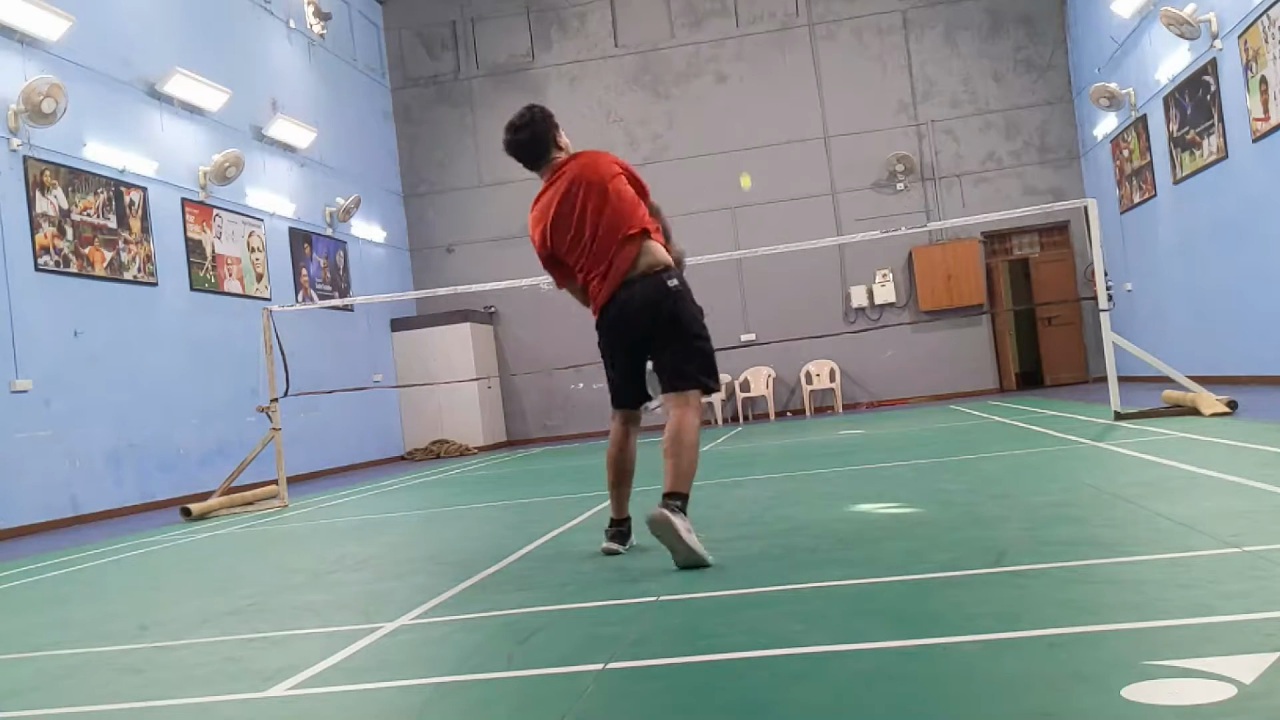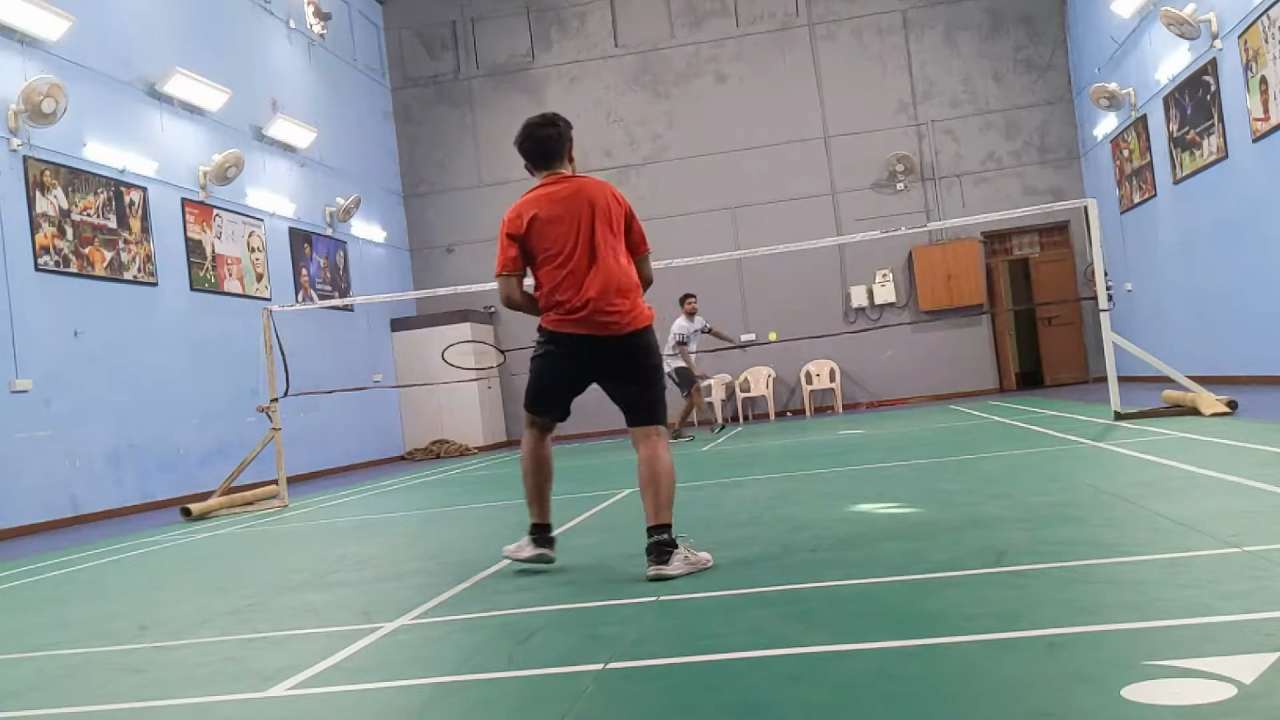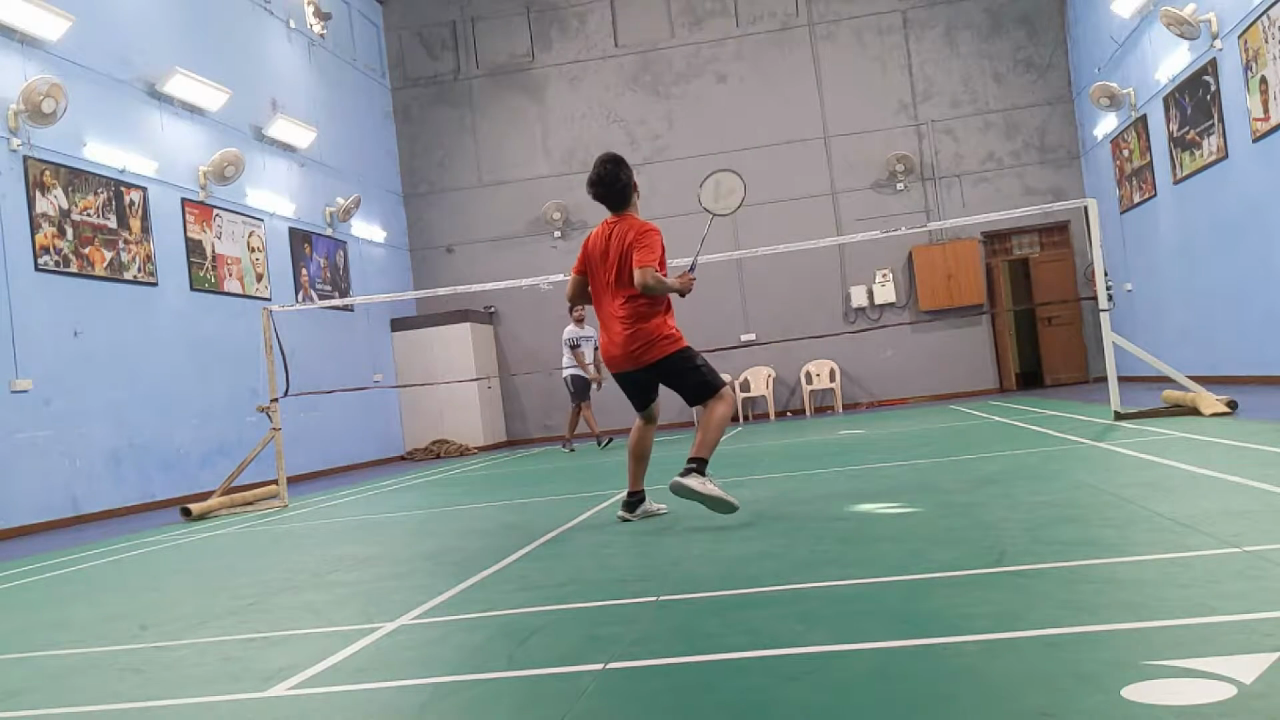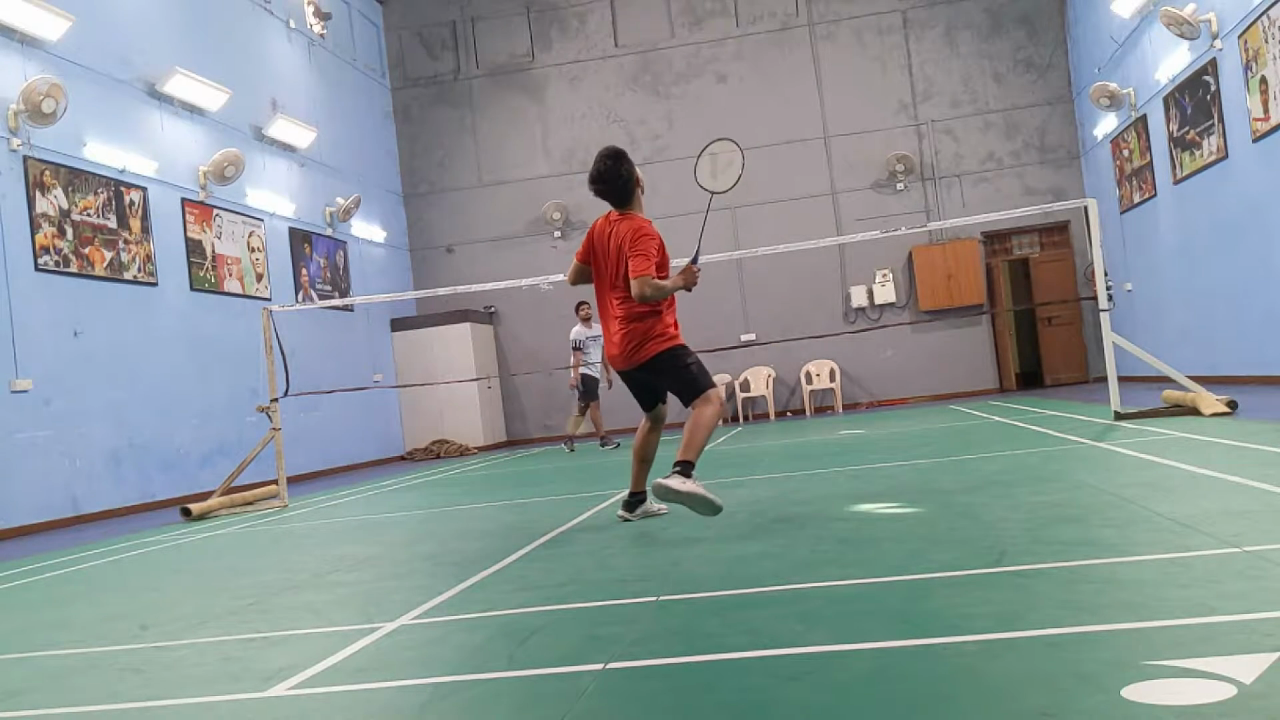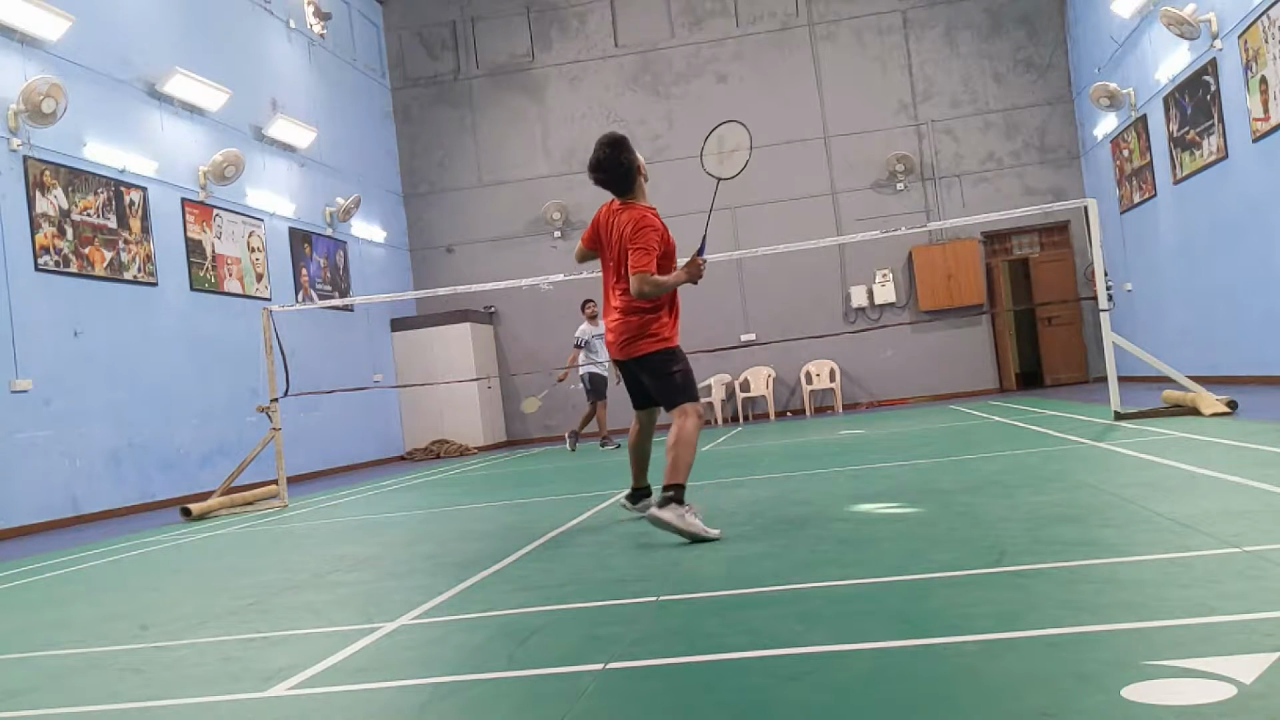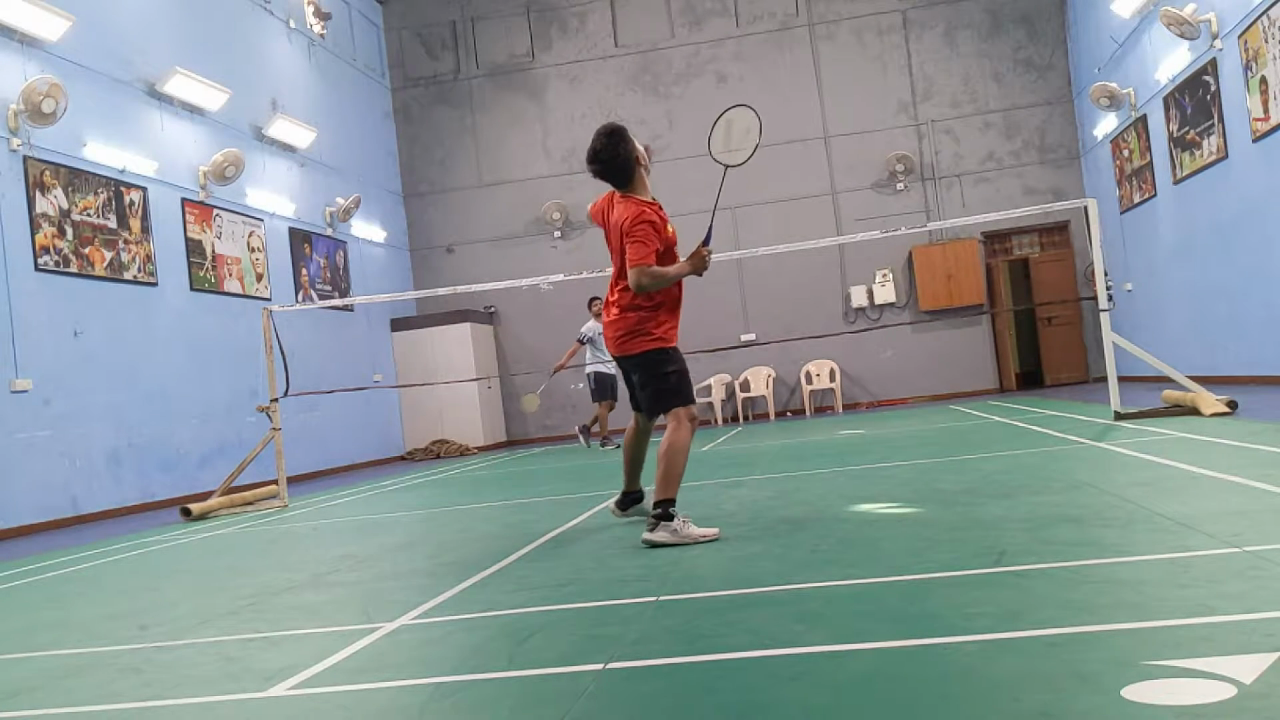
dt=0.3s
person 1, frame 1
left shoulder: (539, 222)
right shoulder: (598, 164)
left elbow: (579, 292)
right elbow: (653, 214)
right wrist: (670, 249)
left hip: (612, 308)
right hip: (658, 287)
left knee: (624, 418)
right knee: (684, 405)
left ankle: (618, 527)
right ankle: (673, 508)
person 1, frame 2
left shoulder: (520, 214)
right shoulder: (608, 194)
left elbow: (509, 294)
right elbow: (645, 273)
left hip: (564, 336)
right hip: (625, 327)
left knee: (537, 428)
right knee: (650, 434)
left ankle: (540, 536)
right ankle: (663, 547)
person 1, frame 3
left shoulder: (593, 239)
right shoulder: (643, 231)
left elbow: (574, 294)
right elbow: (645, 281)
right wrist: (677, 285)
left hip: (616, 353)
right hip: (655, 343)
left knee: (648, 415)
right knee: (720, 397)
left ankle: (634, 500)
right ankle: (694, 471)
person 1, frame 4
left shoulder: (599, 227)
right shoulder: (641, 232)
left elbow: (574, 277)
right elbow: (643, 290)
right wrist: (680, 281)
left hip: (621, 348)
right hip: (654, 340)
left knee: (655, 415)
right knee: (709, 400)
left ankle: (635, 499)
right ankle: (681, 475)
person 1, frame 5
left shoulder: (606, 214)
right shoulder: (646, 222)
left elbow: (581, 255)
right elbow: (643, 286)
right wrist: (684, 274)
left hip: (622, 337)
right hip: (651, 337)
left knee: (646, 415)
right knee: (688, 413)
left ankle: (639, 492)
right ankle: (672, 503)
person 1, frame 6
left shoulder: (611, 201)
right shoulder: (643, 217)
left elbow: (591, 213)
right elbow: (641, 279)
left wrist: (633, 166)
right wrist: (688, 266)
left hip: (627, 330)
right hip: (646, 333)
left knee: (645, 416)
right knee: (682, 416)
left ankle: (630, 497)
right ankle: (664, 519)
